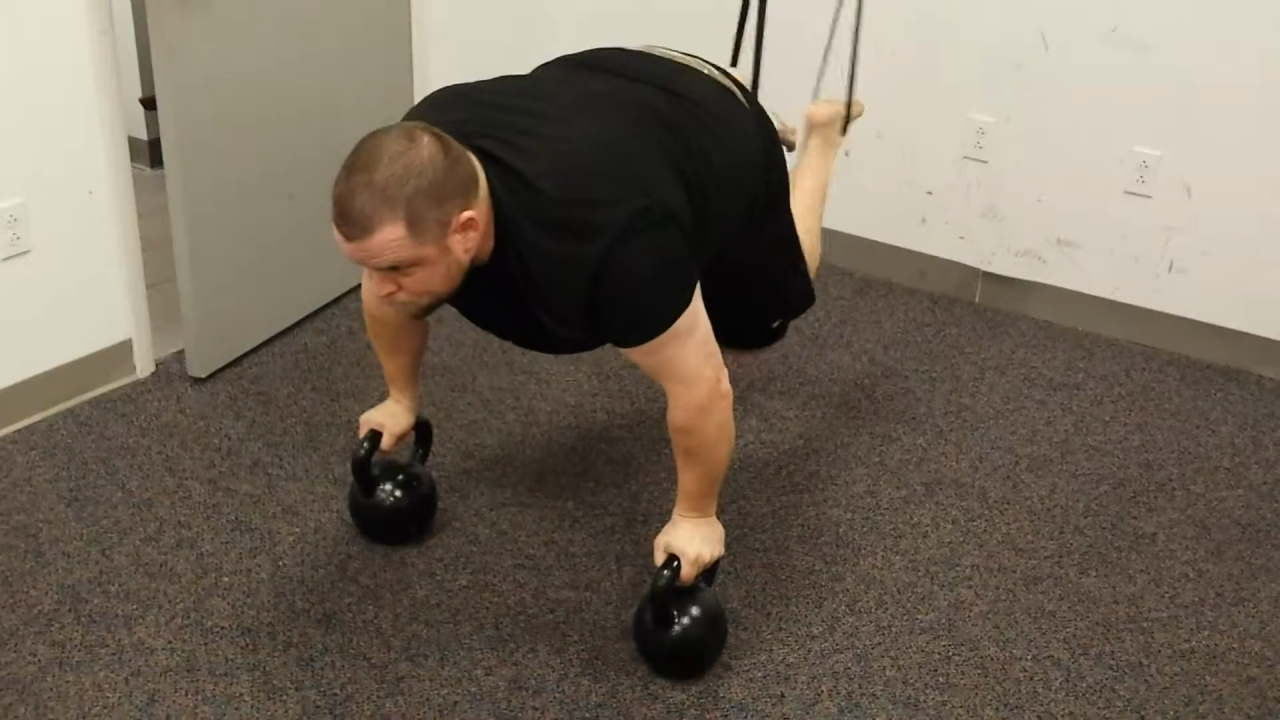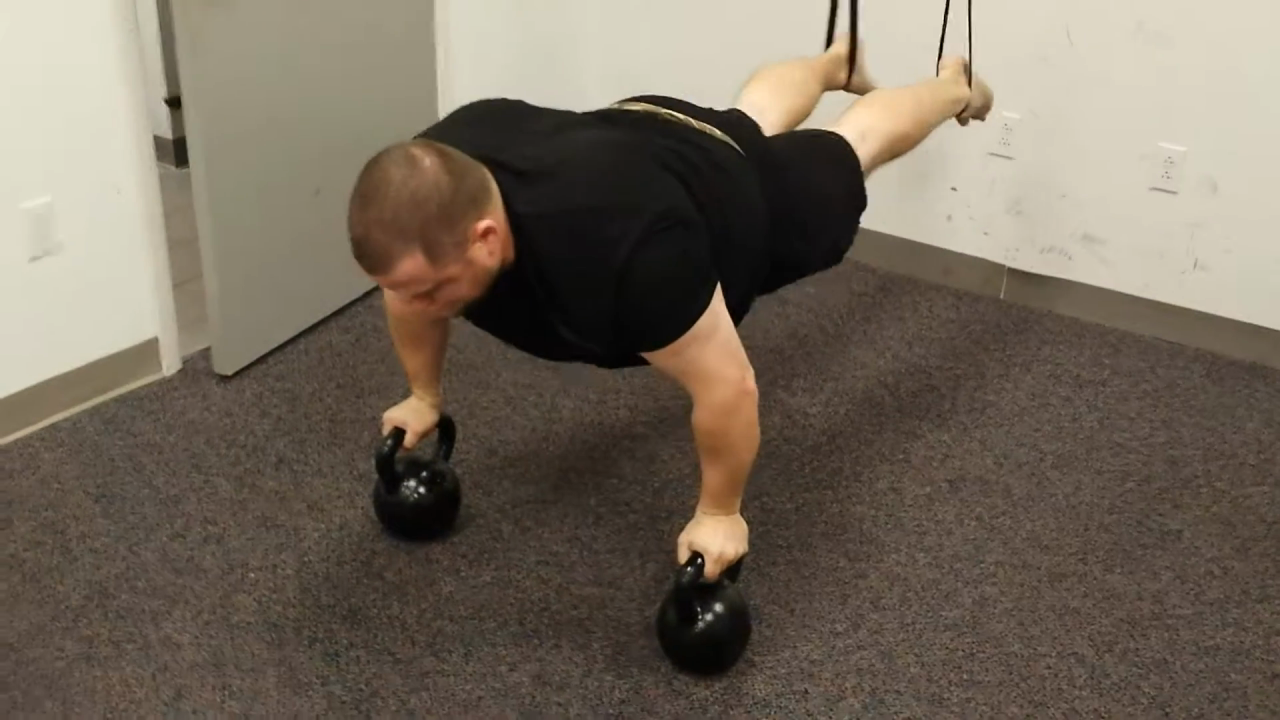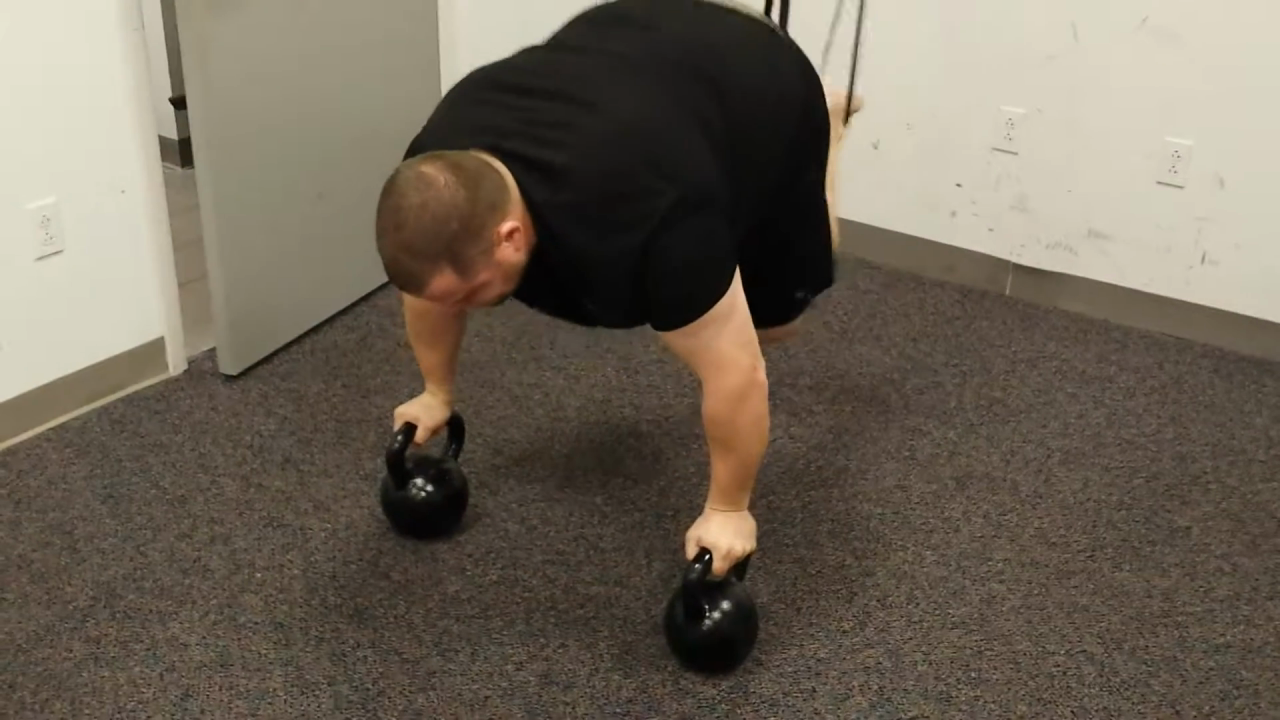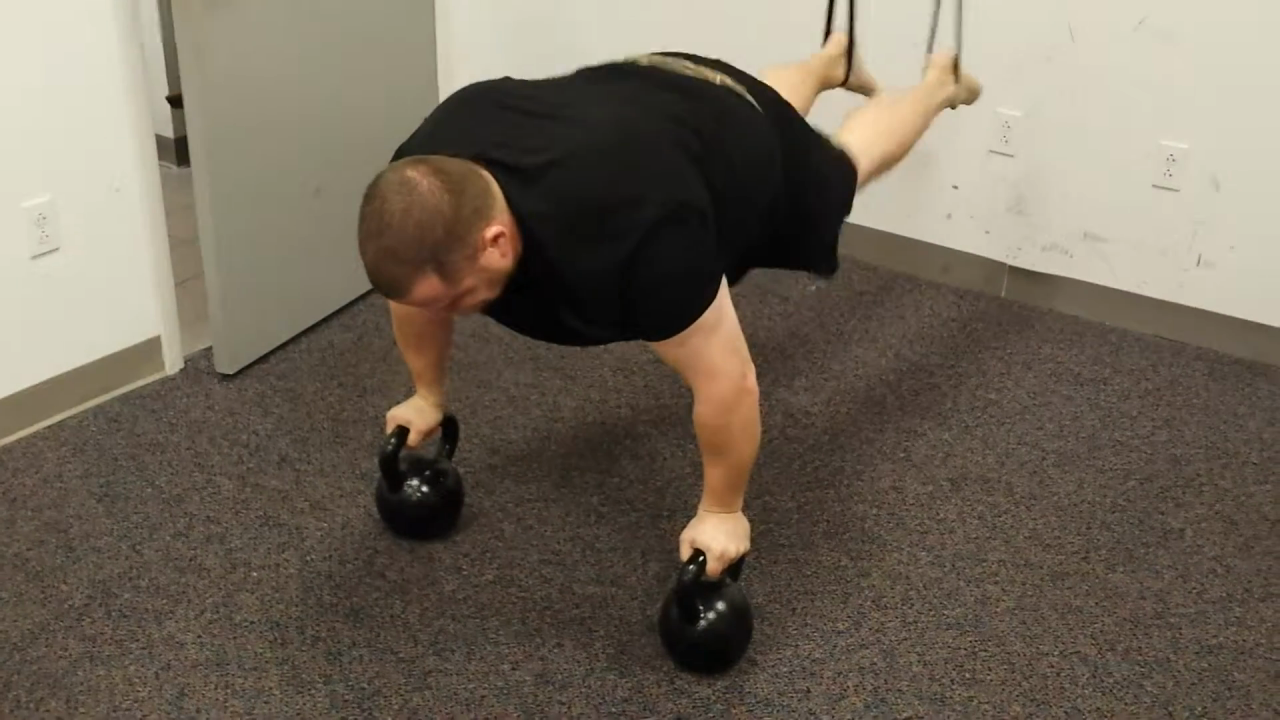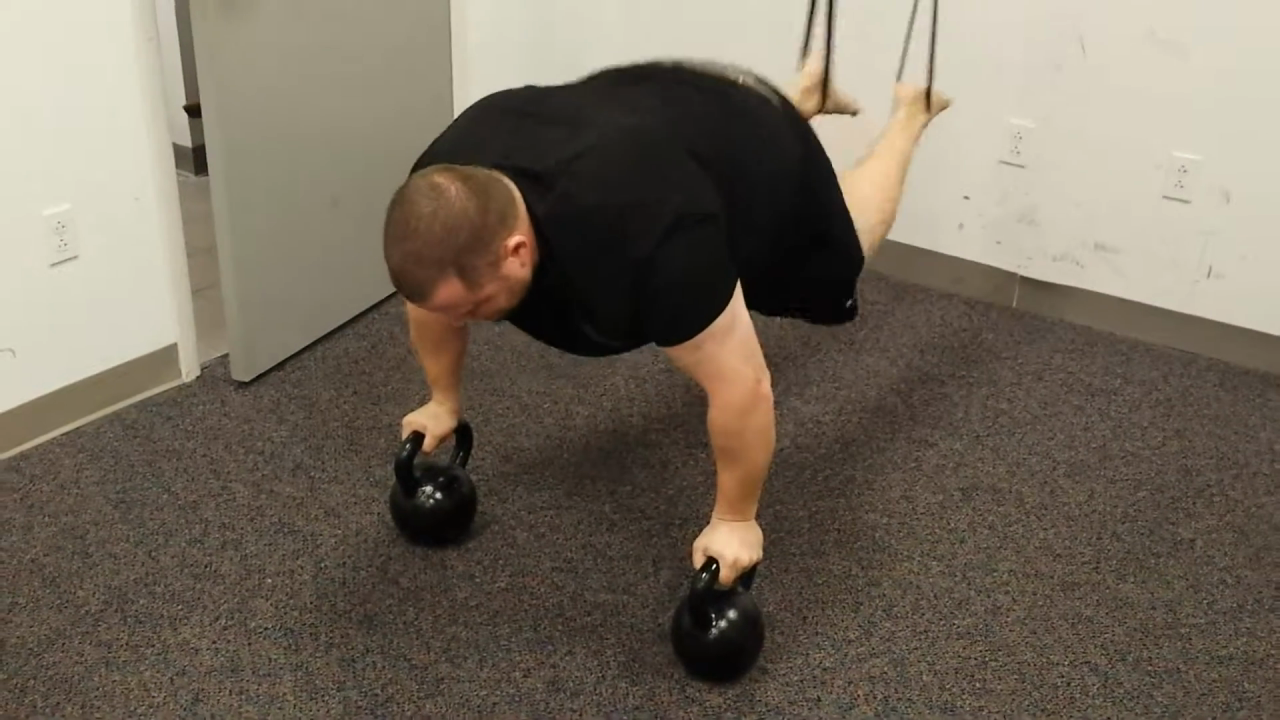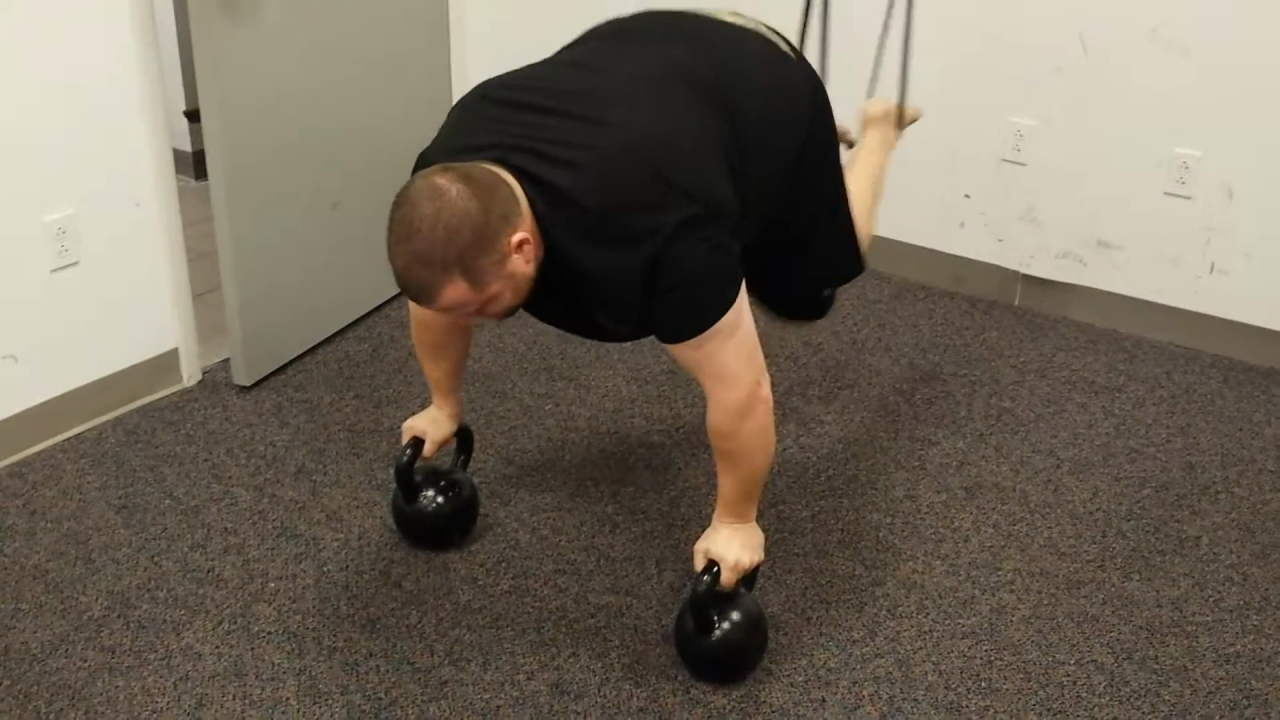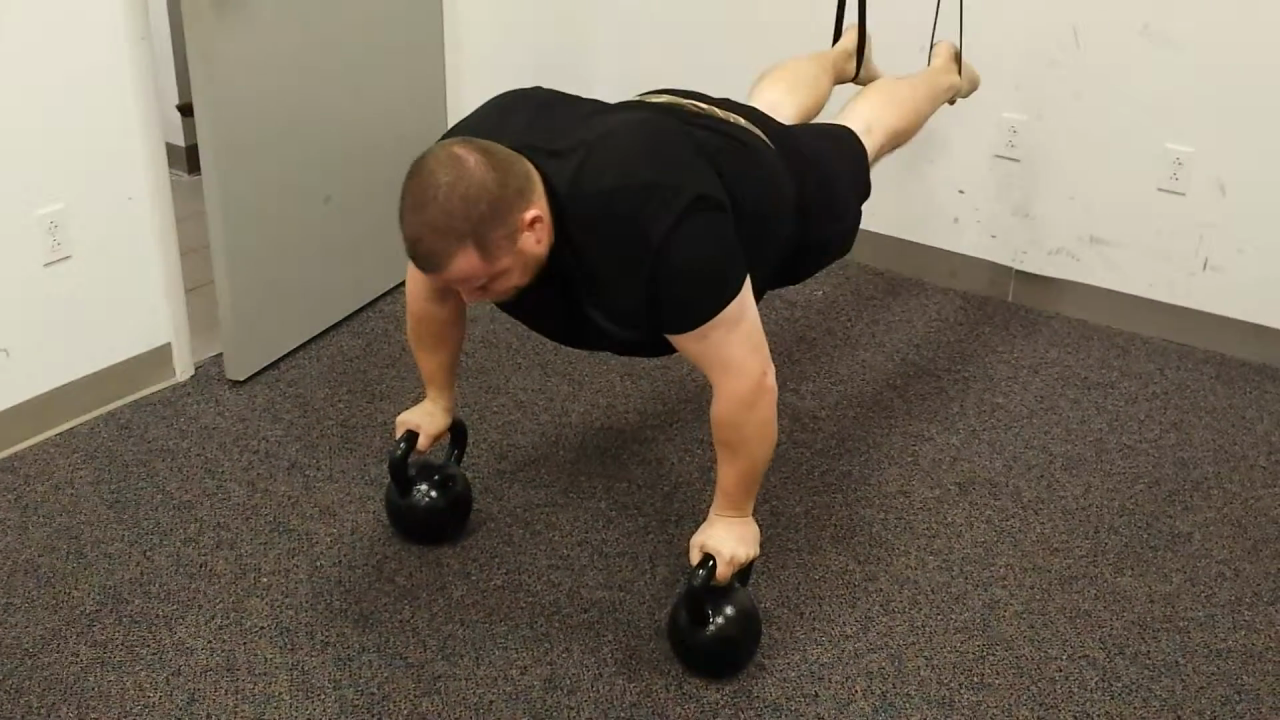
dt=0.7s
person 1, frame 1
left shoulder: (598, 240)
right shoulder: (408, 177)
left elbow: (701, 386)
right elbow: (387, 281)
left wrist: (696, 517)
right wrist: (402, 399)
left hip: (715, 134)
left knee: (752, 326)
left ankle: (823, 133)
right ankle: (735, 99)
person 1, frame 2
left shoulder: (619, 248)
right shoulder: (428, 191)
left elbow: (728, 388)
right elbow: (410, 291)
left wrist: (719, 514)
right wrist: (423, 397)
left hip: (746, 199)
right hip: (645, 133)
left knee: (856, 140)
right knee: (755, 116)
left ankle: (952, 88)
right ankle: (834, 62)
person 1, frame 3
left shoulder: (635, 222)
right shoulder: (439, 163)
left elbow: (737, 374)
right elbow: (427, 278)
left wrist: (728, 511)
right wrist: (437, 393)
left hip: (762, 84)
left knee: (773, 320)
left ankle: (825, 125)
person 1, frame 4
left shoulder: (623, 233)
right shoulder: (430, 174)
left elbow: (728, 383)
right elbow: (418, 287)
left wrist: (721, 513)
right wrist: (428, 397)
left hip: (739, 138)
left knee: (842, 163)
left ankle: (939, 85)
right ankle: (832, 60)
person 1, frame 5
left shoulder: (639, 242)
right shoulder: (448, 183)
left elbow: (741, 388)
right elbow: (431, 295)
left wrist: (735, 522)
right wrist: (444, 402)
left hip: (765, 151)
left knee: (827, 284)
left ankle: (908, 115)
right ankle: (809, 90)
person 1, frame 6
left shoulder: (644, 232)
right shoulder: (448, 176)
left elbow: (741, 388)
right elbow: (437, 291)
left wrist: (736, 522)
right wrist: (444, 407)
left hip: (768, 93)
left knee: (801, 301)
left ankle: (877, 130)
person 1, frame 7
left shoulder: (654, 228)
right shoulder: (469, 170)
left elbow: (746, 380)
right elbow: (431, 287)
left wrist: (732, 518)
right wrist: (438, 401)
left hip: (765, 182)
left knee: (858, 136)
right knee: (768, 112)
left ankle: (942, 75)
right ankle: (841, 57)
